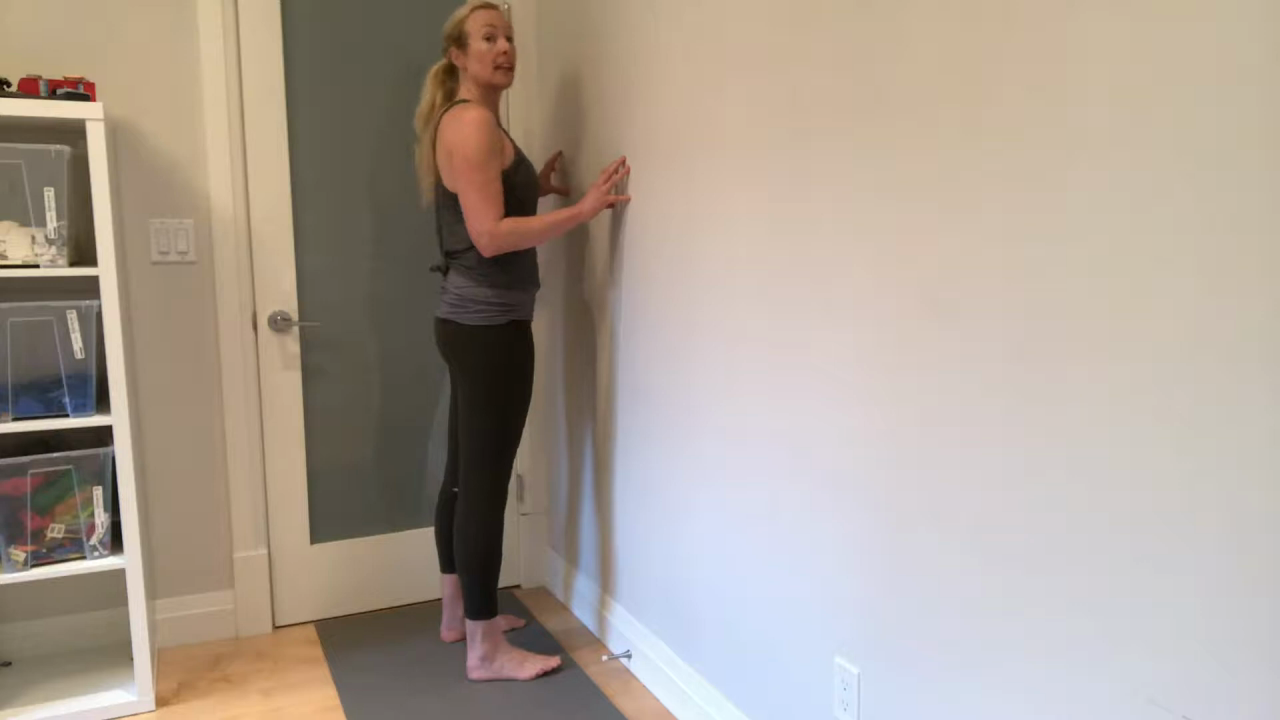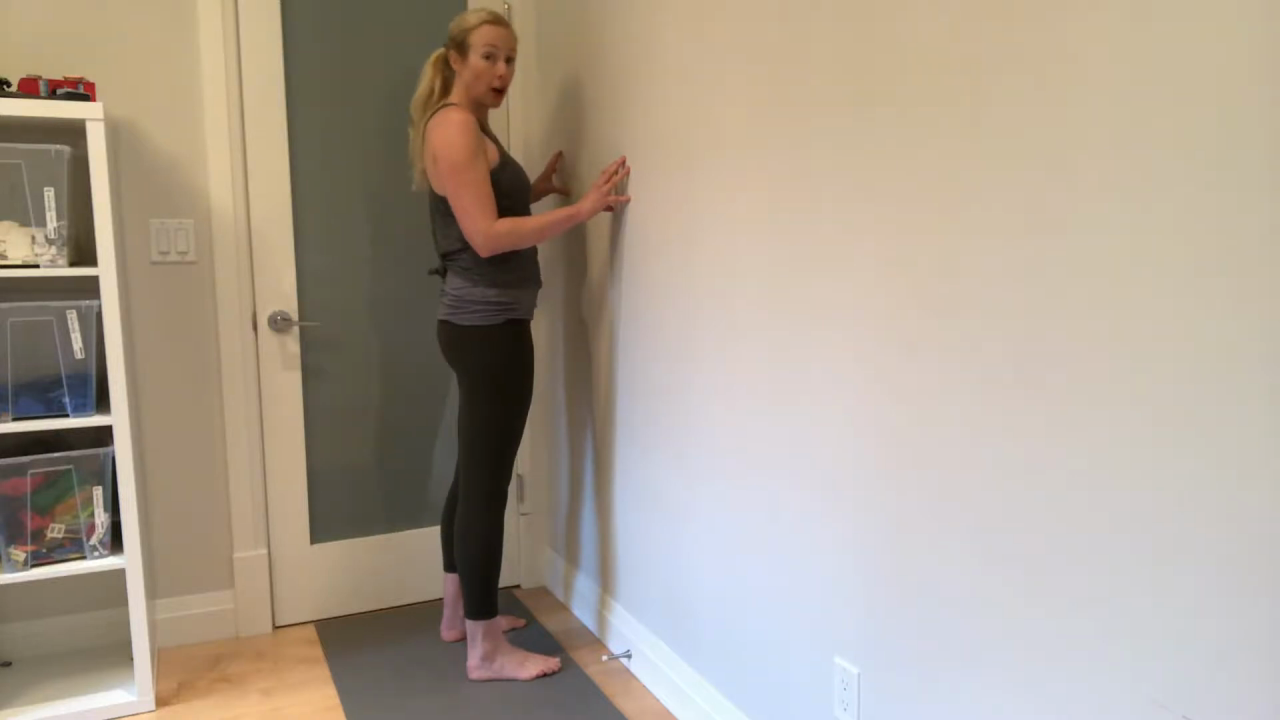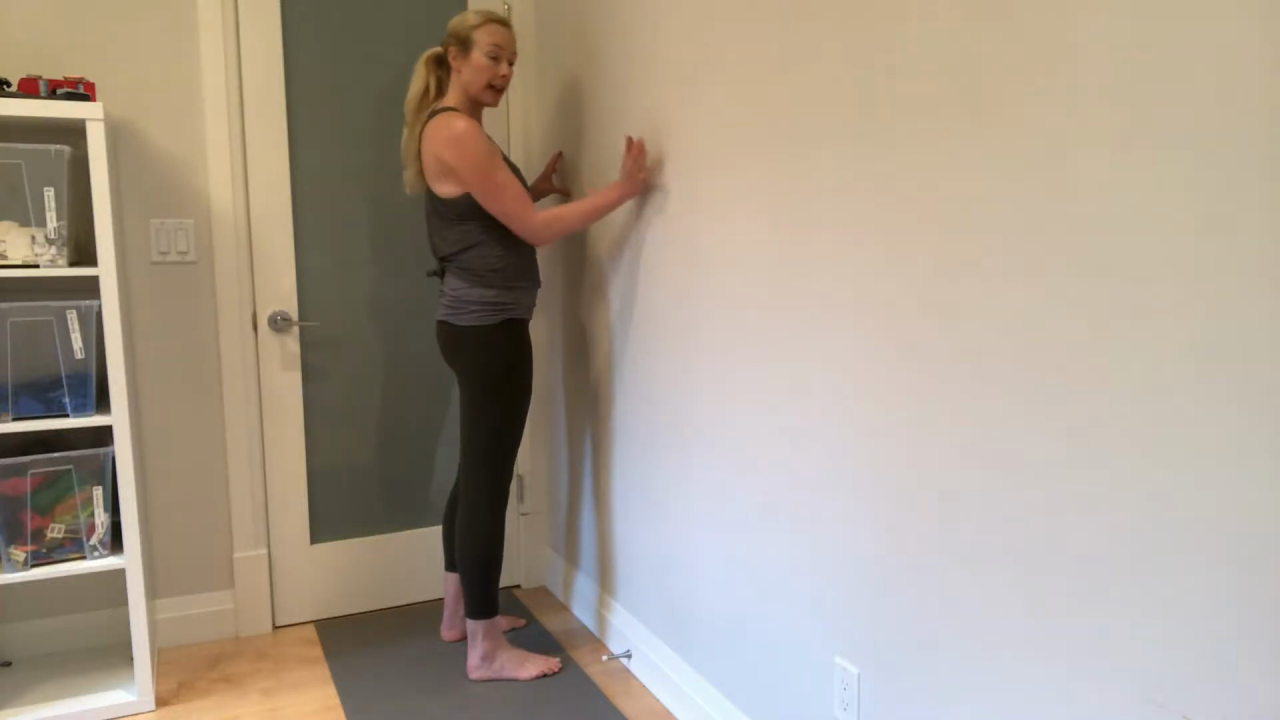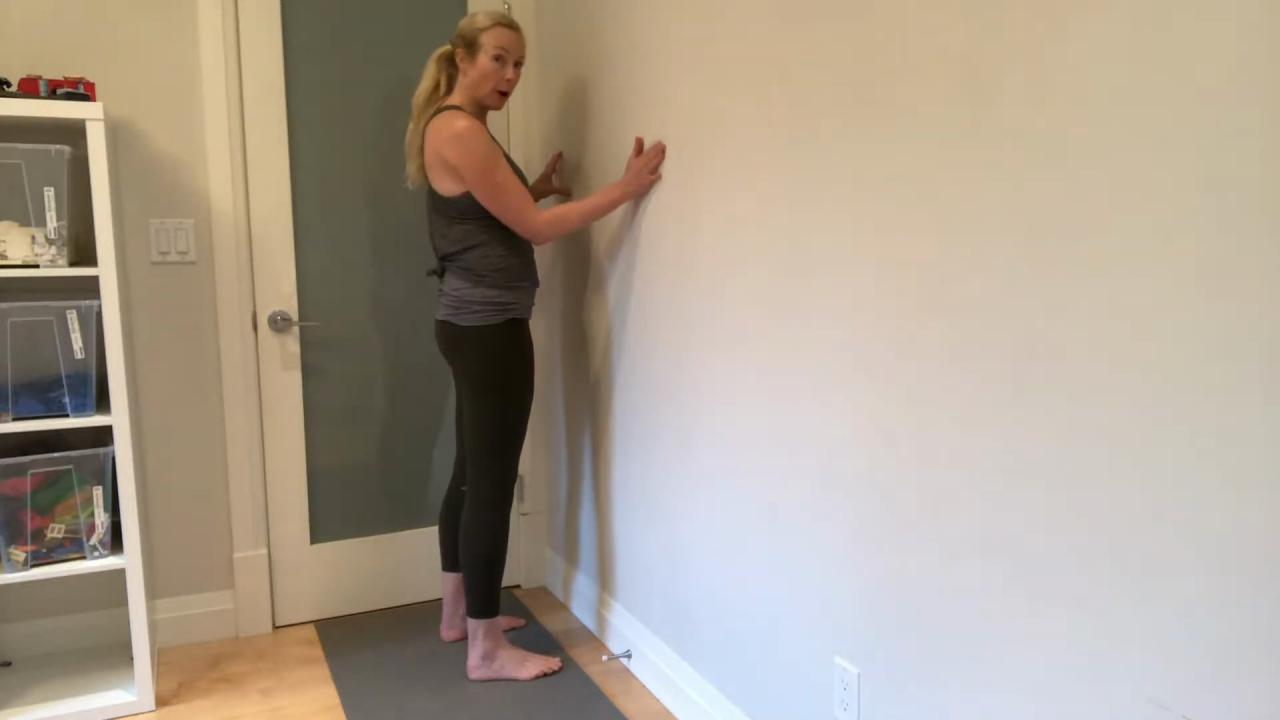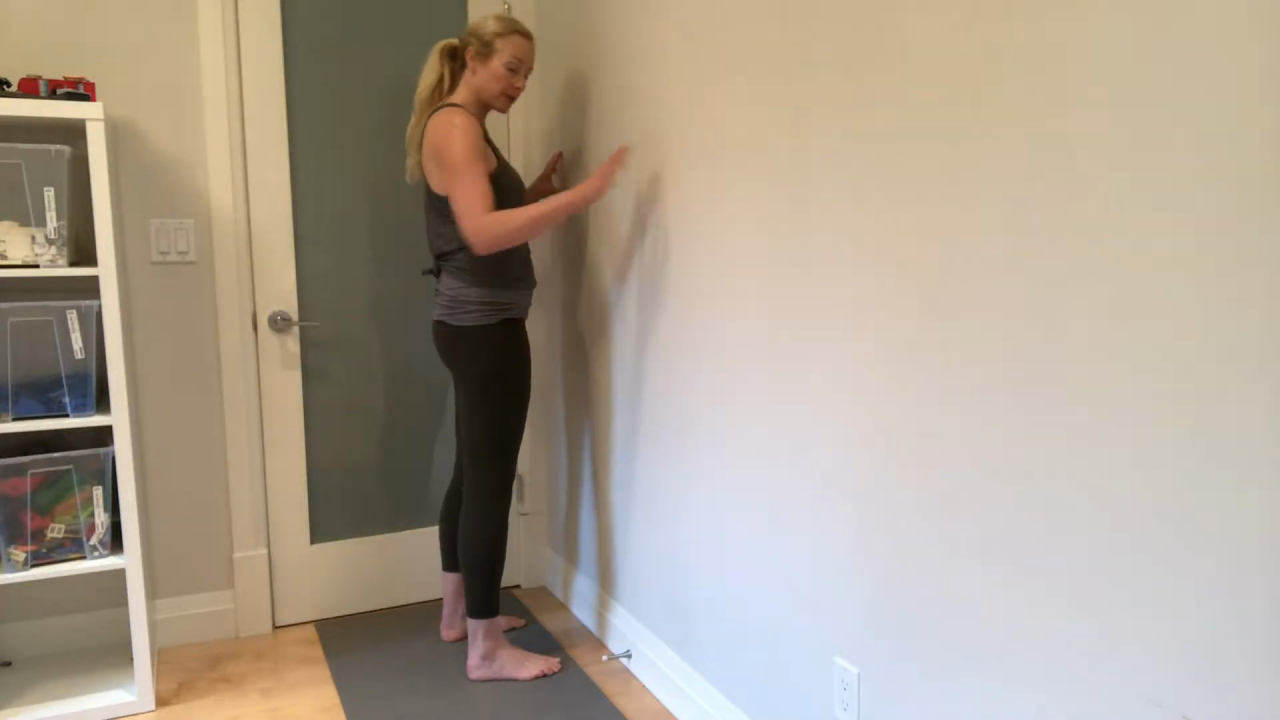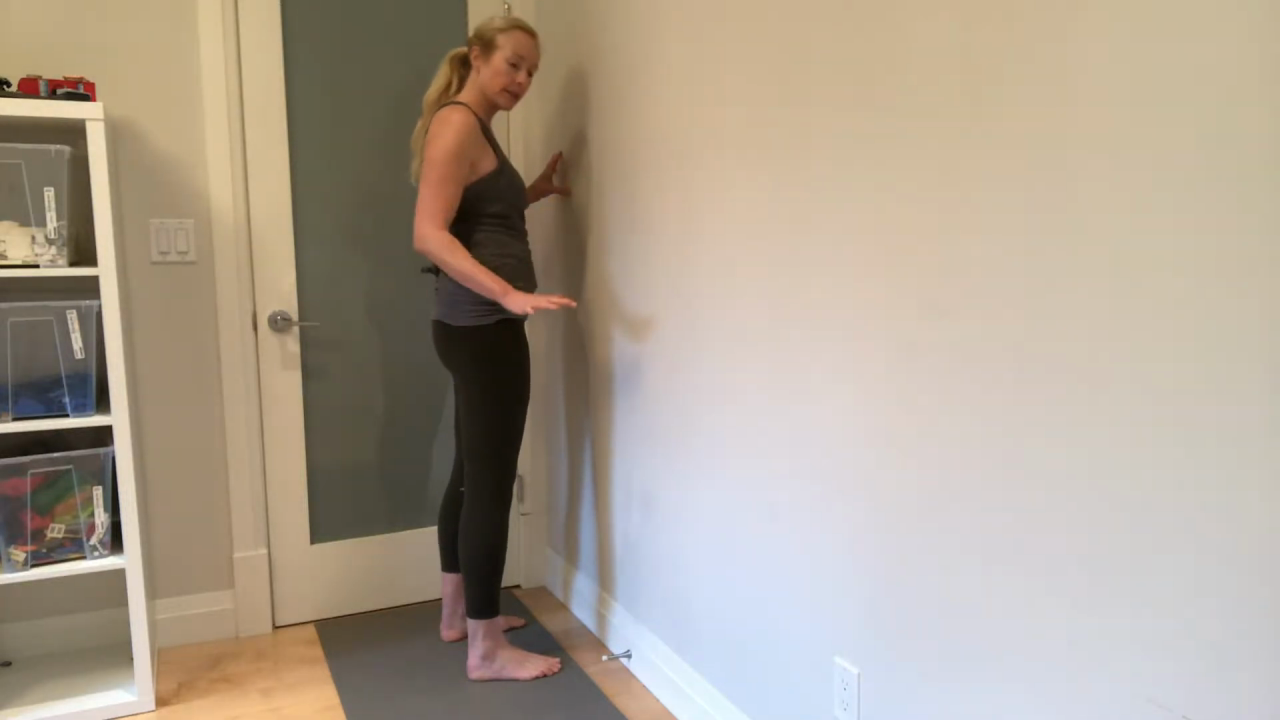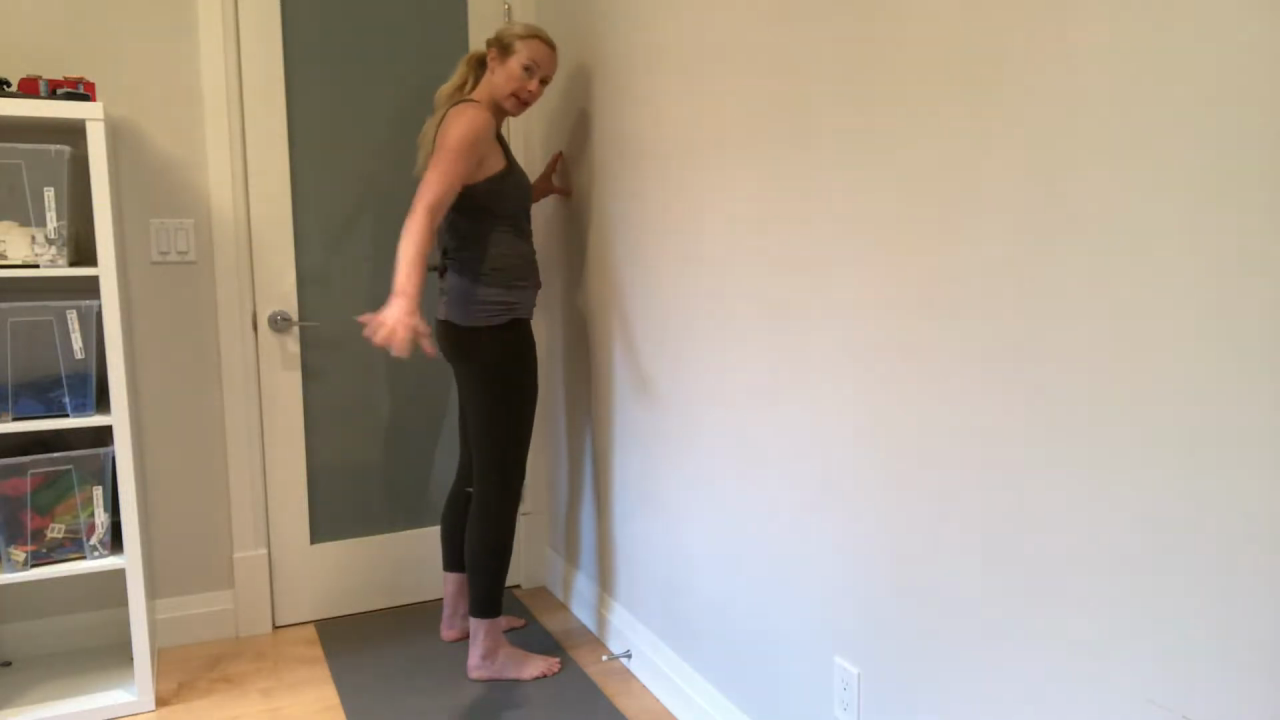
dt=0.7s
person 1, frame 1
left shoulder: (463, 122)
right shoulder: (473, 122)
right elbow: (490, 237)
left wrist: (531, 189)
right wrist: (583, 208)
left hip: (469, 318)
right hip: (487, 324)
left knee: (464, 473)
right knee: (485, 482)
left ankle: (457, 613)
right ankle: (484, 650)
person 1, frame 2
left shoulder: (469, 127)
right shoulder: (453, 126)
right elbow: (486, 236)
left wrist: (530, 191)
right wrist: (582, 208)
left hip: (479, 320)
right hip: (488, 324)
left knee: (473, 474)
right knee: (486, 481)
left ankle: (459, 612)
right ankle: (486, 648)
person 1, frame 3
left shoulder: (449, 129)
right shoulder: (457, 132)
right elbow: (534, 230)
left wrist: (532, 190)
right wrist: (621, 190)
left hip: (476, 322)
right hip: (488, 326)
left knee: (476, 472)
right knee: (488, 481)
left ankle: (459, 613)
right ankle: (486, 649)
person 1, frame 4
left shoulder: (454, 127)
right shoulder: (461, 131)
right elbow: (534, 228)
left wrist: (535, 189)
right wrist: (624, 188)
left hip: (473, 322)
right hip: (489, 327)
left knee: (472, 473)
right knee: (492, 482)
left ankle: (459, 612)
right ankle: (487, 649)
person 1, frame 5
left shoulder: (457, 125)
right shoulder: (455, 125)
right elbow: (482, 235)
left wrist: (535, 192)
right wrist: (574, 199)
left hip: (474, 323)
right hip: (482, 326)
left knee: (473, 472)
right knee: (491, 482)
left ankle: (458, 611)
right ankle: (487, 649)
person 1, frame 6
left shoulder: (475, 128)
right shoulder: (456, 124)
right elbow: (430, 234)
left wrist: (533, 193)
right wrist: (510, 295)
left hip: (477, 326)
right hip: (482, 328)
left knee: (471, 474)
right knee: (489, 481)
left ankle: (457, 613)
right ankle: (485, 648)
person 1, frame 7
left shoulder: (484, 129)
right shoulder: (470, 121)
right elbow: (424, 214)
left wrist: (533, 192)
right wrist: (402, 300)
left hip: (493, 325)
right hip: (491, 328)
left knee: (477, 473)
right knee: (498, 484)
left ankle: (461, 612)
right ankle: (487, 648)
